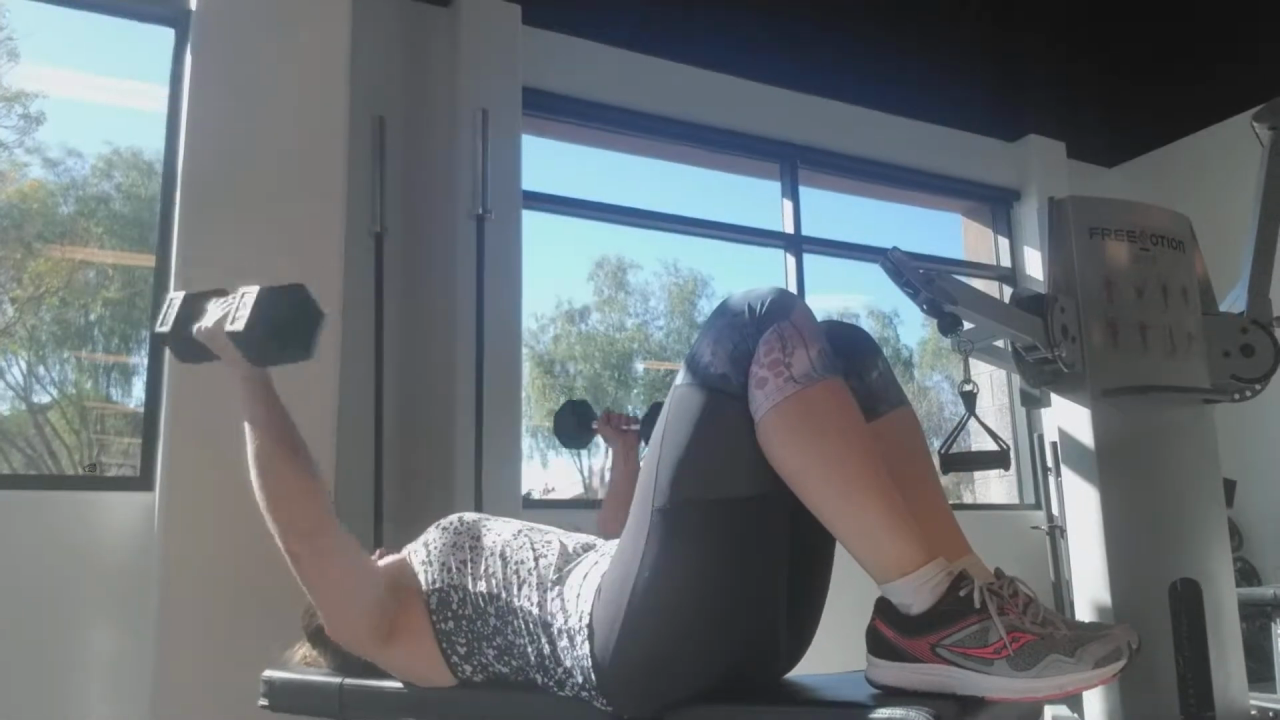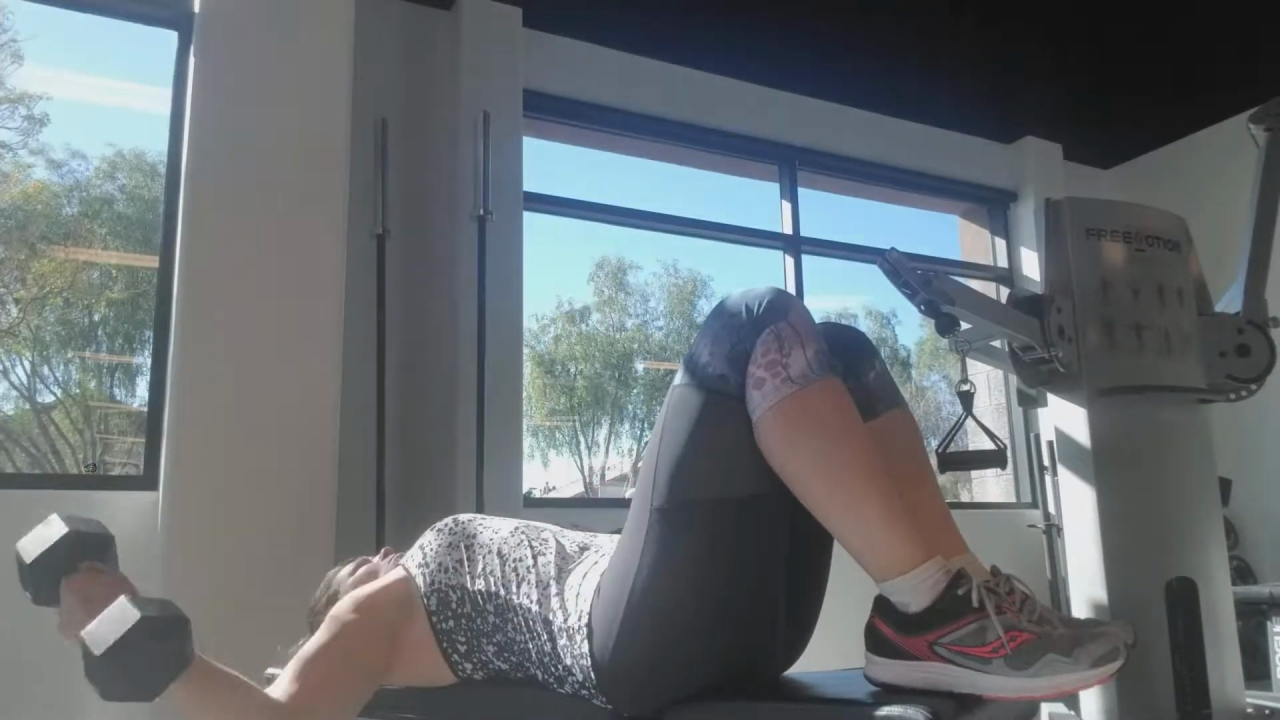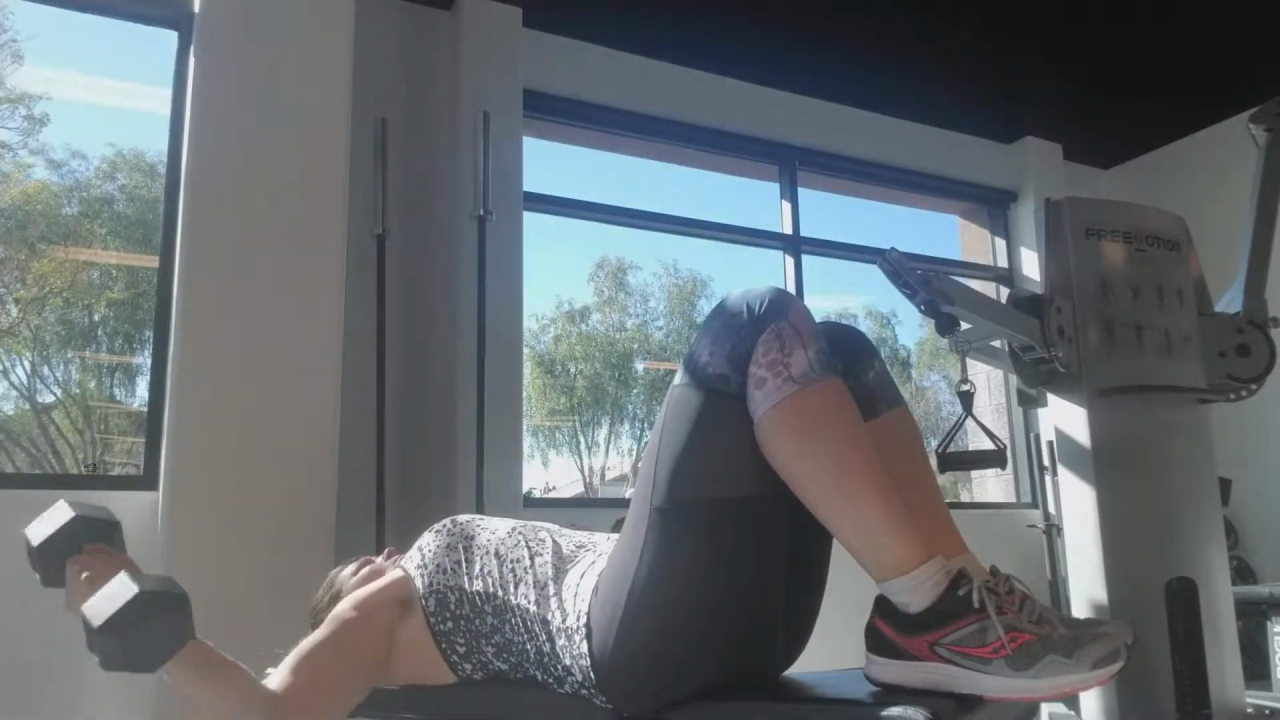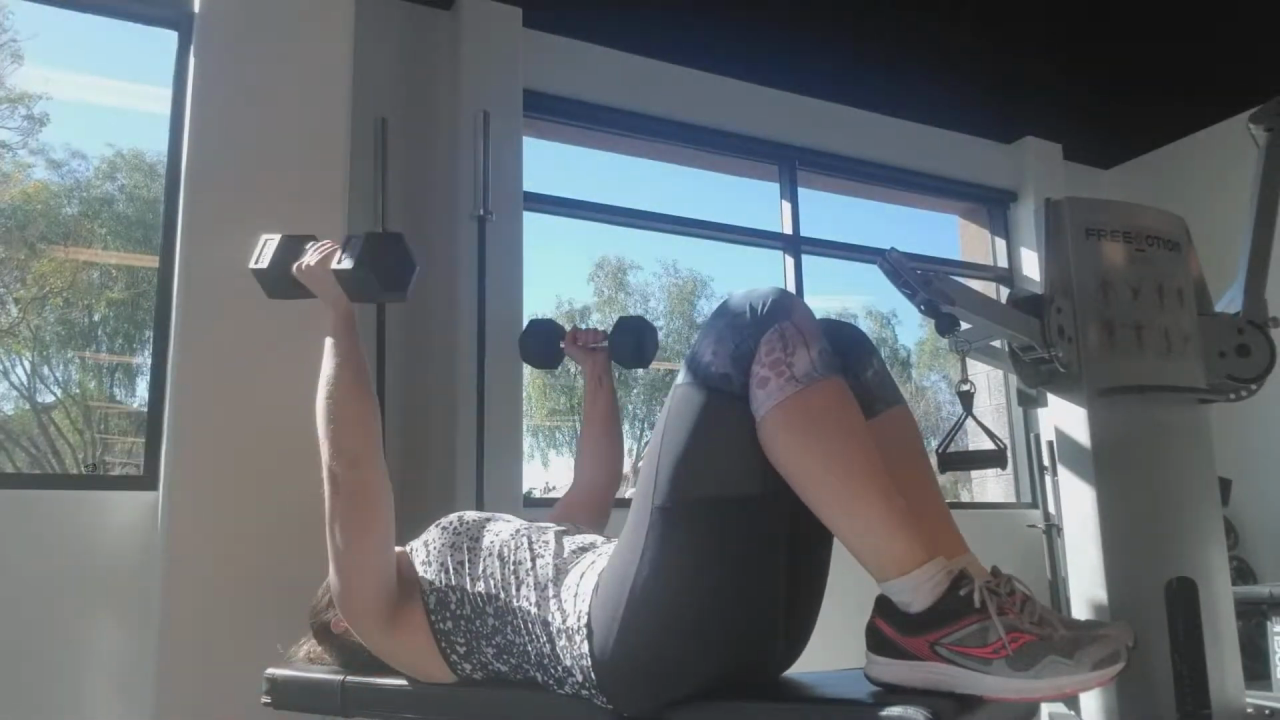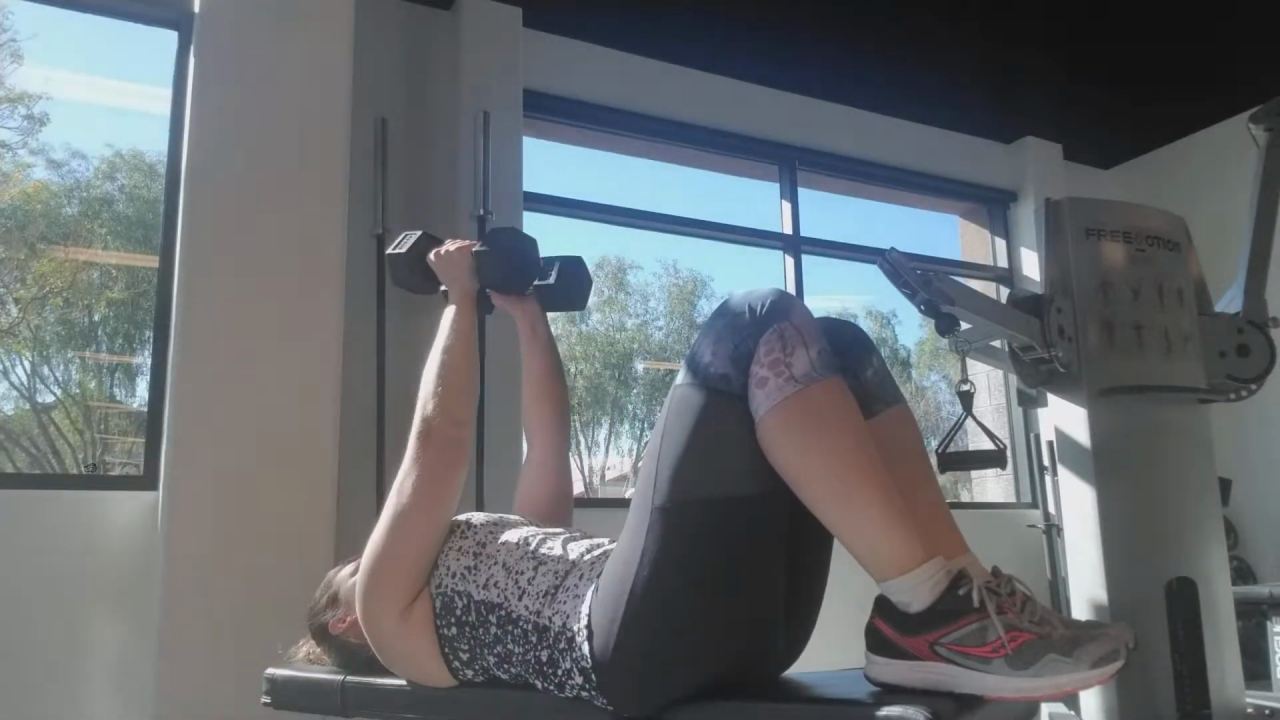
dt=0.5s
person 1, frame 1
left shoulder: (478, 564)
right shoulder: (383, 620)
right elbow: (313, 538)
left wrist: (626, 458)
right wrist: (251, 379)
left hip: (730, 625)
right hip: (636, 641)
left knee: (843, 351)
right knee: (761, 325)
left ankle: (957, 597)
right ankle: (931, 624)
person 1, frame 2
left shoulder: (447, 570)
right shoulder: (379, 620)
left hip: (735, 621)
left knee: (839, 351)
right knee: (757, 327)
left ankle: (947, 598)
right ankle: (929, 617)
person 1, frame 3
left shoulder: (458, 559)
right shoulder: (383, 622)
left hip: (730, 623)
left knee: (836, 351)
right knee: (757, 325)
left ankle: (949, 601)
right ankle: (929, 619)
person 1, frame 4
left shoulder: (487, 557)
right shoulder: (384, 610)
left elbow: (598, 482)
right elbow: (351, 476)
left wrist: (596, 375)
right wrist: (338, 319)
left hip: (734, 619)
right hip: (635, 635)
left knee: (837, 349)
right knee: (758, 327)
left ankle: (947, 598)
right ankle: (929, 616)
person 1, frame 5
left shoulder: (501, 547)
right shoulder: (394, 609)
left elbow: (549, 442)
right elbow: (438, 438)
left wrist: (526, 315)
right wrist: (461, 299)
left hip: (738, 623)
right hip: (642, 642)
left knee: (838, 348)
right knee: (759, 327)
left ankle: (959, 589)
right ankle: (931, 616)
